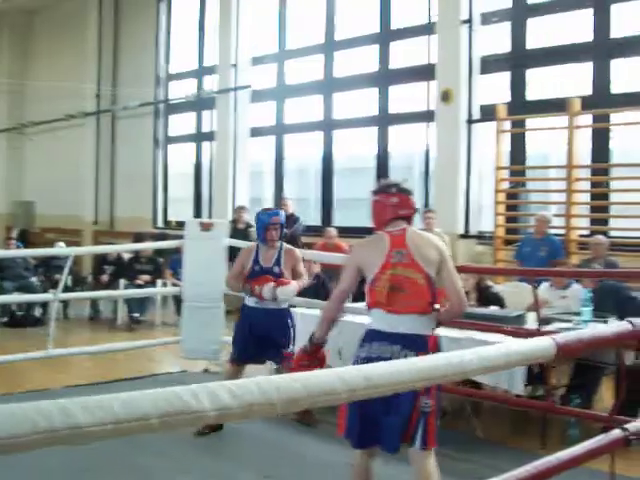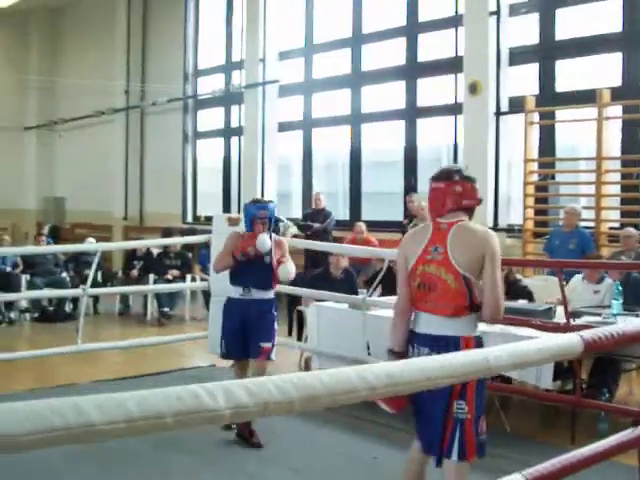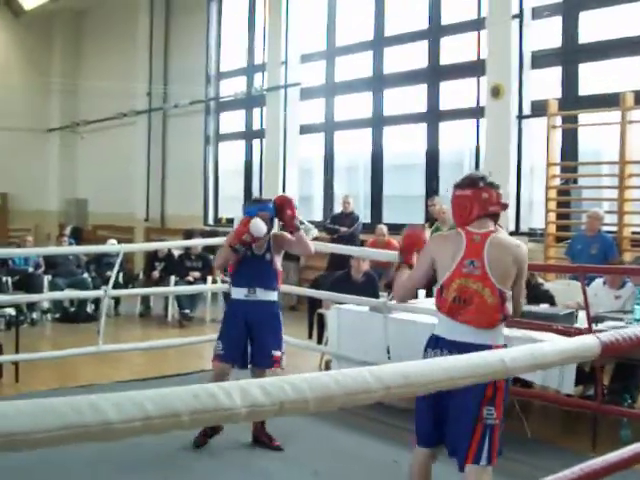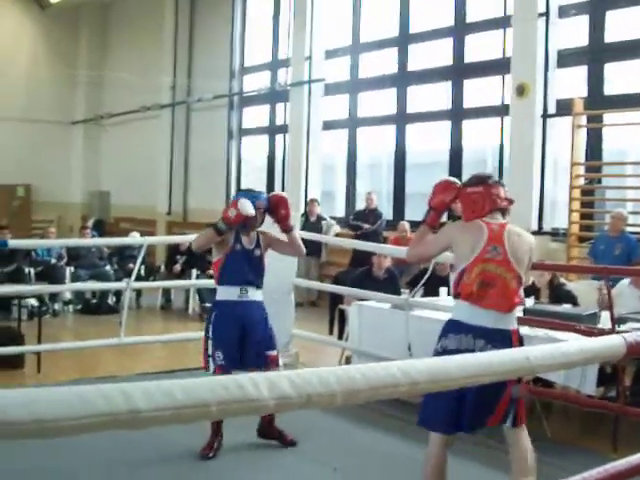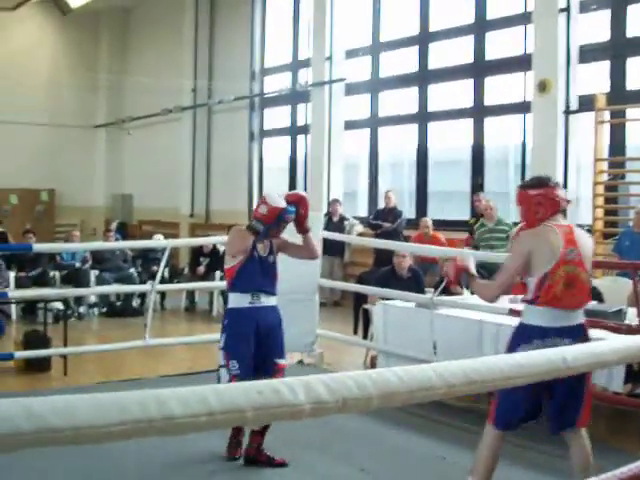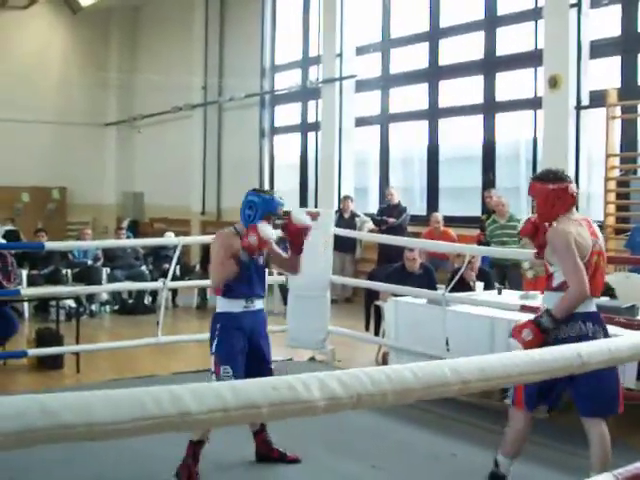
dt=0.4s
person 1, frame 1
left shoulder: (365, 248)
right shoulder: (433, 244)
left elbow: (334, 307)
right elbow: (459, 305)
left wrist: (314, 345)
left hip: (377, 345)
right hip: (419, 347)
left knee: (364, 446)
right knee: (422, 448)
person 1, frame 2
left shoulder: (412, 238)
right shoulder: (483, 239)
left elbow: (403, 307)
right elbow: (493, 312)
left wrist: (395, 357)
left hip: (419, 345)
right hip: (458, 349)
left knee: (425, 439)
person 1, frame 3
left shoulder: (440, 244)
right shoulder: (514, 250)
left elbow: (403, 291)
right elbow: (516, 309)
left wrist: (406, 260)
left hip: (441, 350)
left knee: (425, 443)
person 1, frame 4
left shoulder: (460, 231)
right shoulder: (526, 241)
left elbow: (413, 255)
left wrist: (433, 213)
left hip: (460, 335)
right hip: (503, 340)
left knee: (439, 433)
right knee: (515, 429)
person 1, frame 5
left shoulder: (530, 239)
right shoulder: (585, 239)
left elbow: (493, 292)
left wrist: (465, 273)
left hip: (534, 338)
right hip: (575, 338)
left knee: (496, 426)
right knee: (574, 428)
person 1, frame 6
left shoulder: (559, 232)
right shoulder: (591, 229)
left elbow: (579, 289)
left wrist: (542, 324)
right wrist: (542, 245)
left hip: (562, 326)
right hip: (591, 326)
left knee: (522, 408)
right knee: (594, 418)
person 2, frame 1
left shoulder: (291, 253)
right shoulder: (248, 252)
left elbow: (303, 280)
right elbow: (230, 281)
left wrist: (292, 286)
right wrist: (250, 287)
left hip: (278, 315)
right hip: (251, 312)
left knee: (287, 366)
right knee: (235, 366)
person 2, frame 2
left shoulder: (278, 243)
right shoulder: (236, 239)
left elbow: (289, 267)
right elbow: (217, 267)
left wrist: (287, 269)
right wrist: (243, 252)
left hip: (263, 307)
right hip: (236, 305)
left knee: (261, 365)
right knee: (240, 363)
left ankle: (245, 424)
person 2, frame 3
left shoulder: (278, 239)
right shoulder: (236, 237)
left elbow: (308, 250)
right elbow: (218, 264)
left wrist: (292, 224)
right wrist: (240, 241)
left hip: (266, 309)
right hip: (238, 307)
left knee: (261, 371)
right knee: (220, 368)
left ankle: (259, 429)
right ankle: (212, 423)
person 2, frame 4
left shoulder: (264, 238)
right shoulder: (226, 234)
left elbow: (299, 252)
right elbow: (195, 246)
left wrist: (286, 223)
right wrist: (224, 223)
left hip: (255, 308)
right hip: (226, 308)
left knee: (268, 369)
right knee: (222, 374)
left ankle: (267, 424)
right ankle: (215, 435)
person 2, frame 5
left shoulder: (276, 243)
right shoulder: (240, 235)
left elbow: (313, 254)
right elbow: (236, 249)
left wrist: (302, 224)
right wrist: (258, 224)
left hip: (269, 314)
right hip: (240, 315)
left knee: (270, 382)
right knee: (239, 382)
left ankle: (255, 448)
right ankle: (237, 433)
person 2, frame 6
left shoulder: (264, 242)
right shoulder: (225, 239)
left elbow: (293, 268)
right elbow: (217, 282)
left wrist: (296, 244)
right wrist: (245, 252)
left hip: (256, 318)
right hip: (229, 321)
left ankle: (264, 445)
